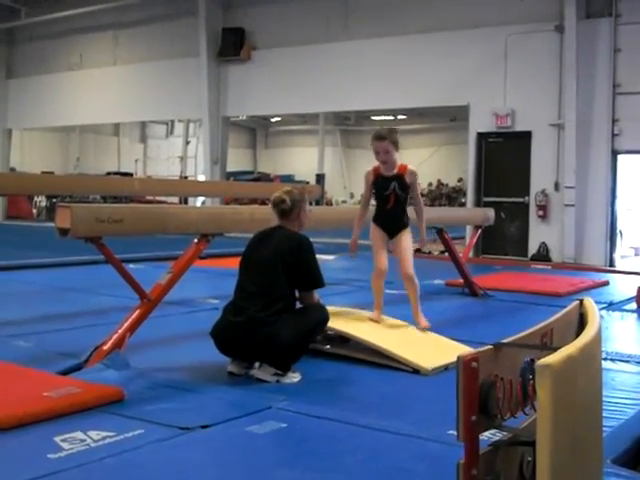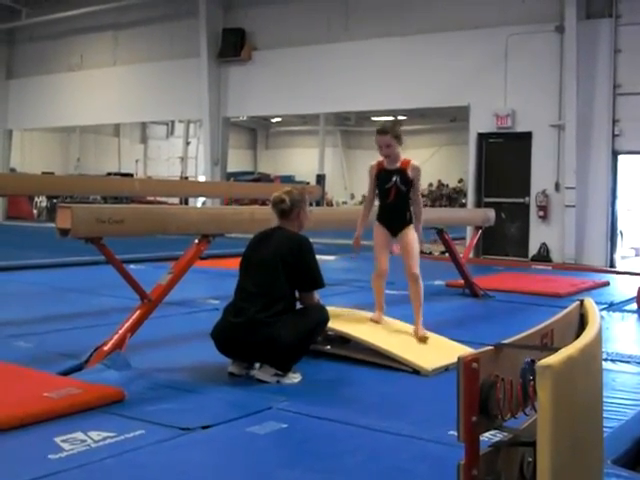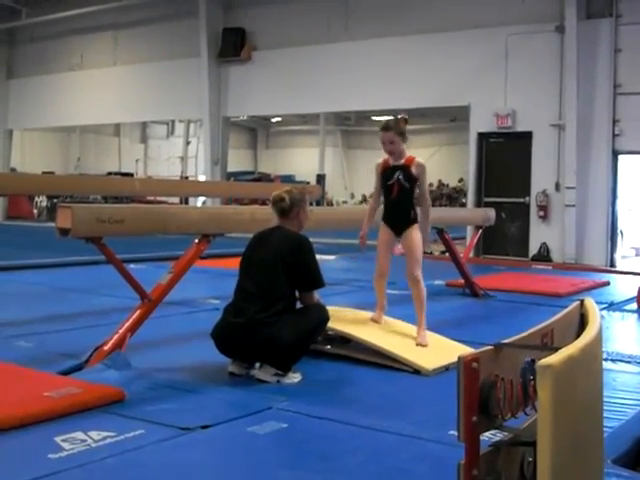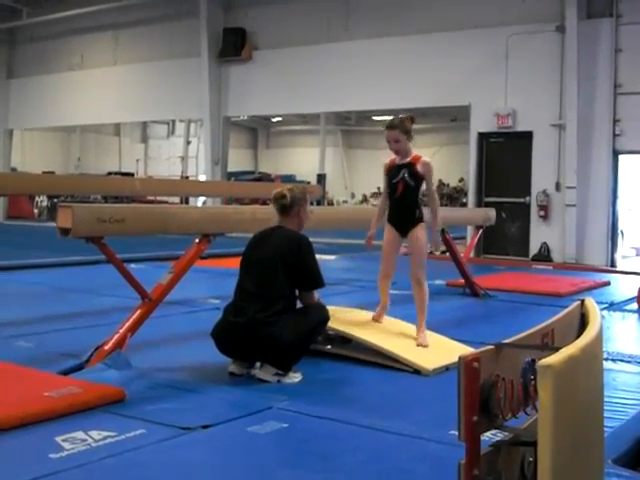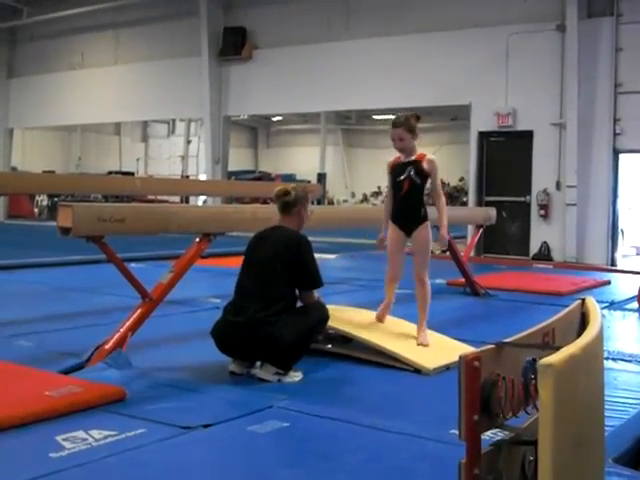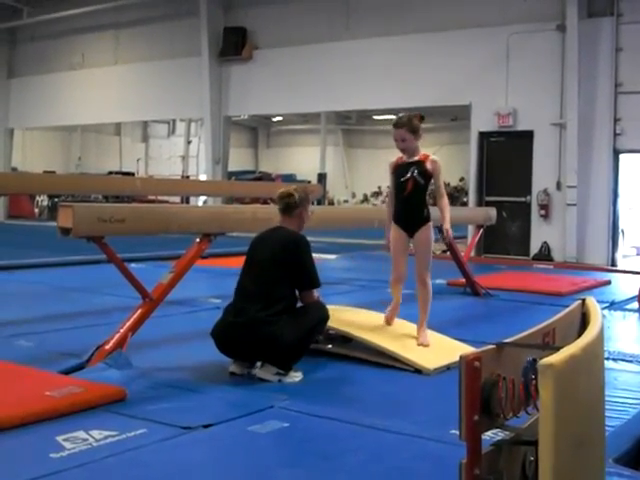
dt=0.1s
person 1, frame 1
left shoulder: (409, 173)
right shoulder: (371, 174)
left elbow: (417, 203)
right elbow: (365, 204)
left wrist: (422, 231)
right wrist: (355, 234)
left hip: (402, 227)
right hip: (379, 226)
left knee: (408, 273)
right knee: (381, 268)
left ankle: (417, 315)
right ankle: (378, 309)
person 1, frame 2
left shoulder: (412, 168)
right shoulder: (375, 169)
left elbow: (417, 200)
right elbow: (369, 201)
left wrist: (419, 229)
right wrist: (359, 230)
left hip: (406, 224)
right hip: (383, 224)
left knee: (414, 273)
right knee: (381, 270)
left ankle: (418, 324)
right ankle: (379, 309)
person 1, frame 3
left shoulder: (417, 165)
right shoulder: (381, 166)
left elbow: (424, 199)
right elbow: (376, 198)
left wrist: (425, 229)
right wrist: (365, 227)
left hip: (410, 223)
right hip: (387, 223)
left knee: (415, 275)
right knee: (381, 271)
left ankle: (421, 328)
right ankle: (380, 308)
person 1, frame 4
left shoulder: (423, 164)
right shoulder: (388, 166)
left elbow: (432, 198)
left wrist: (435, 229)
right wrist: (373, 228)
left hip: (415, 223)
right hip: (393, 223)
left knee: (418, 276)
right knee: (386, 272)
left ankle: (421, 328)
right ankle: (383, 304)
person 1, frame 5
left shoulder: (428, 162)
right shoulder: (392, 164)
left elbow: (438, 195)
left wrist: (443, 225)
right wrist: (383, 229)
left hip: (419, 222)
right hip: (396, 222)
left knee: (421, 276)
right knee: (393, 274)
left ankle: (421, 327)
right ankle: (388, 302)
person 1, frame 6
left shoulder: (431, 162)
right shoulder: (395, 165)
left elbow: (441, 196)
left wrist: (446, 223)
right wrist: (387, 231)
left hip: (422, 223)
right hip: (399, 223)
left knee: (423, 277)
right knee: (398, 276)
left ankle: (422, 327)
right ankle: (395, 303)
person 2, frame 1
left shoulder: (258, 238)
right shoulder: (299, 242)
right elbow: (308, 300)
right wrist: (315, 301)
right hip: (262, 336)
right knee: (319, 313)
left ankle: (242, 361)
right ankle: (274, 367)
person 2, frame 2
left shoulder: (258, 239)
right shoulder: (299, 243)
right elbow: (308, 300)
right wrist: (315, 301)
right hip: (263, 337)
right knee: (319, 314)
left ankle: (243, 361)
right ankle: (274, 367)
person 2, frame 3
left shoulder: (258, 238)
right shoulder: (299, 242)
right elbow: (308, 300)
right wrist: (316, 301)
right hip: (262, 337)
right knee: (319, 313)
left ankle: (243, 362)
right ankle: (275, 367)
person 2, frame 4
left shoulder: (258, 238)
right shoulder: (299, 242)
right elbow: (309, 300)
right wrist: (316, 301)
right hip: (263, 337)
right knee: (319, 313)
left ankle: (243, 361)
right ankle: (275, 367)
person 2, frame 5
left shoulder: (258, 237)
right shoulder: (298, 241)
right elbow: (308, 299)
left wrist: (290, 296)
right wrist: (316, 300)
right hip: (262, 336)
right knee: (319, 312)
left ankle: (243, 360)
right ankle: (275, 366)
person 2, frame 6
left shoulder: (261, 238)
right shoulder: (297, 241)
right elbow: (308, 298)
left wrist: (292, 297)
right wrist: (316, 299)
right hip: (263, 336)
right knee: (319, 312)
left ankle: (244, 361)
right ankle: (275, 366)
